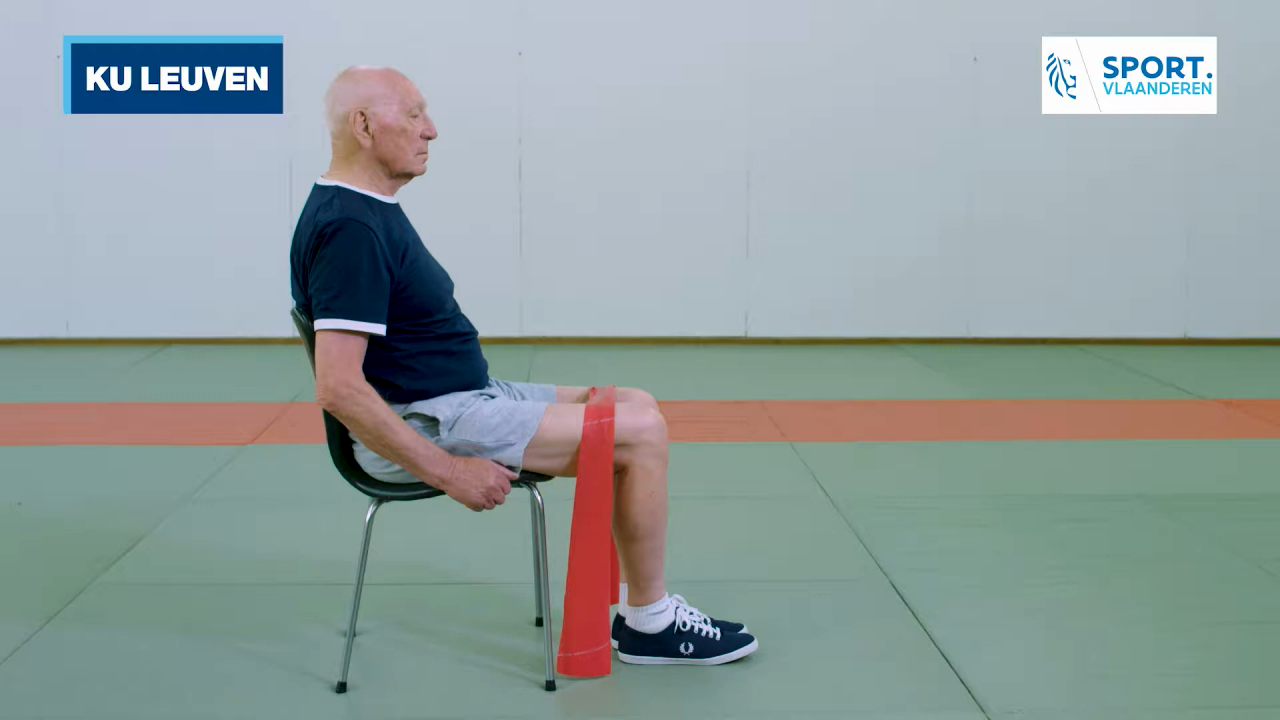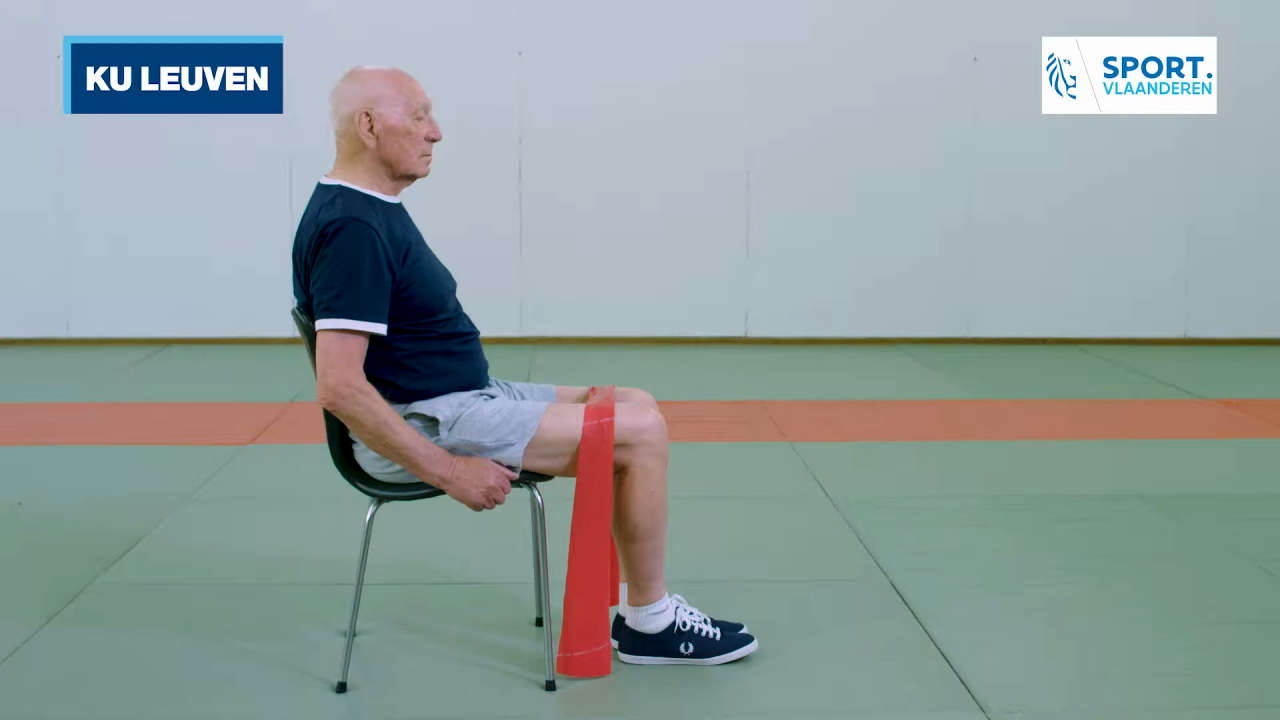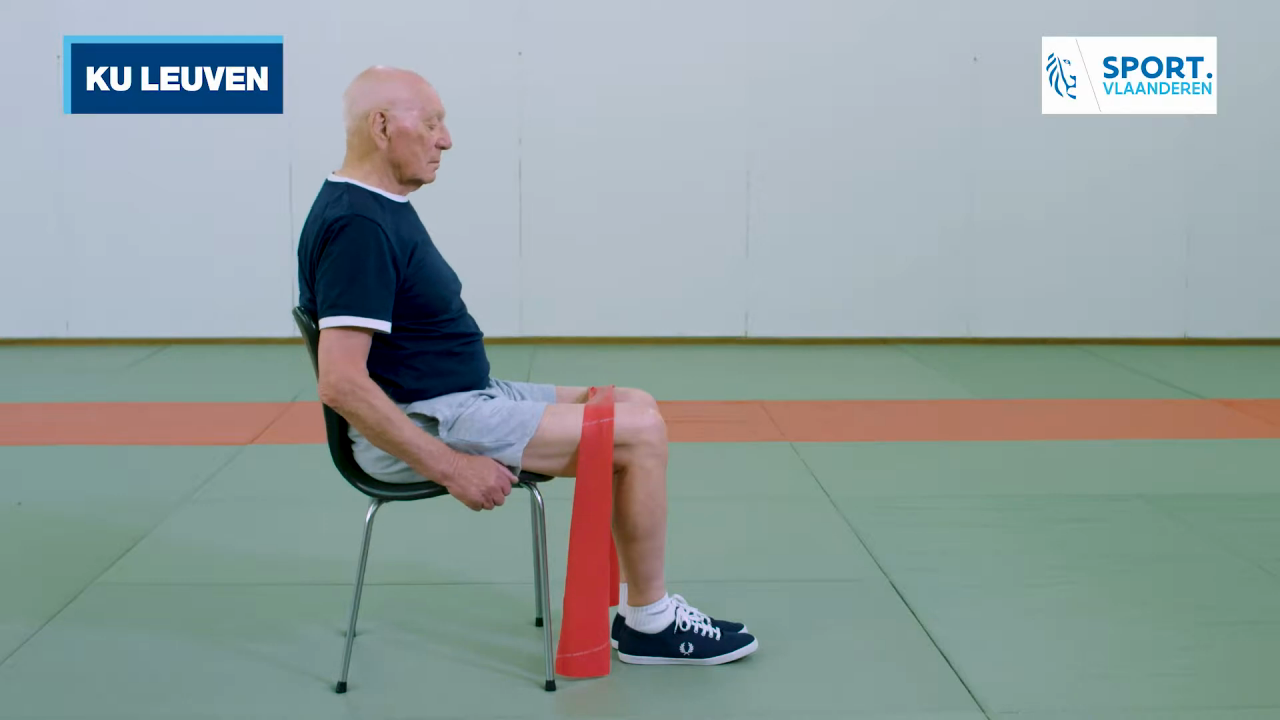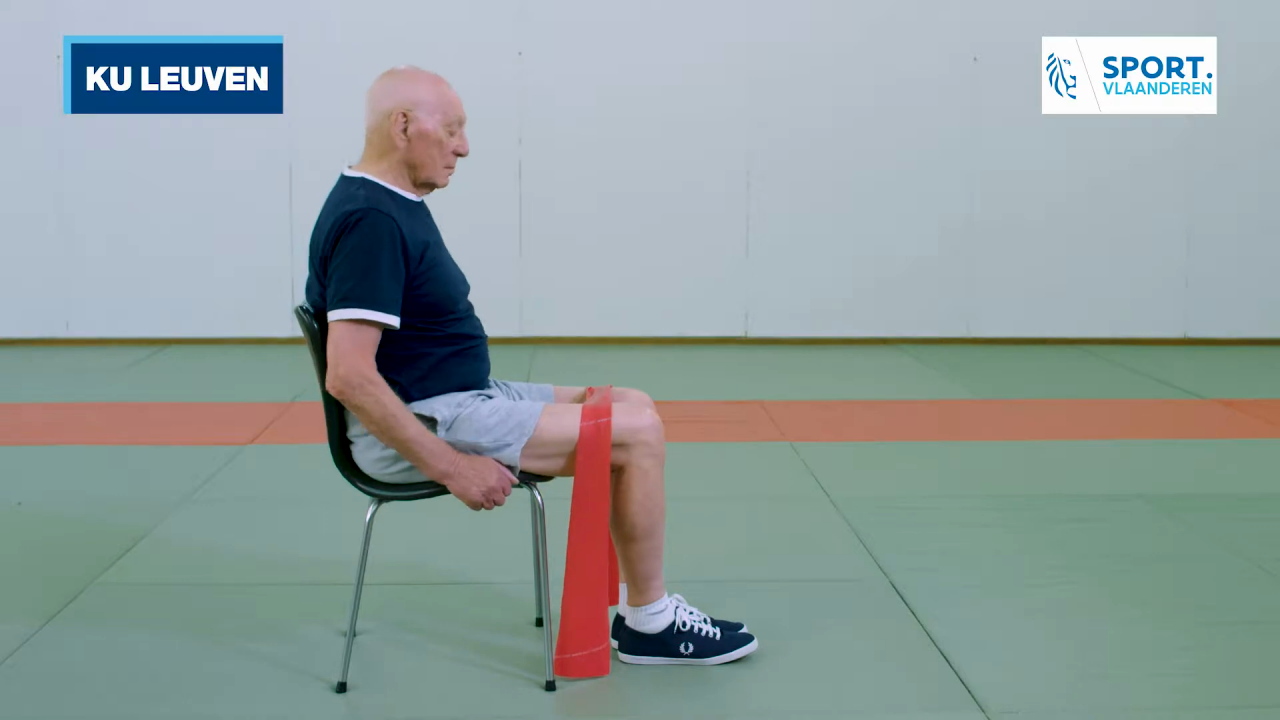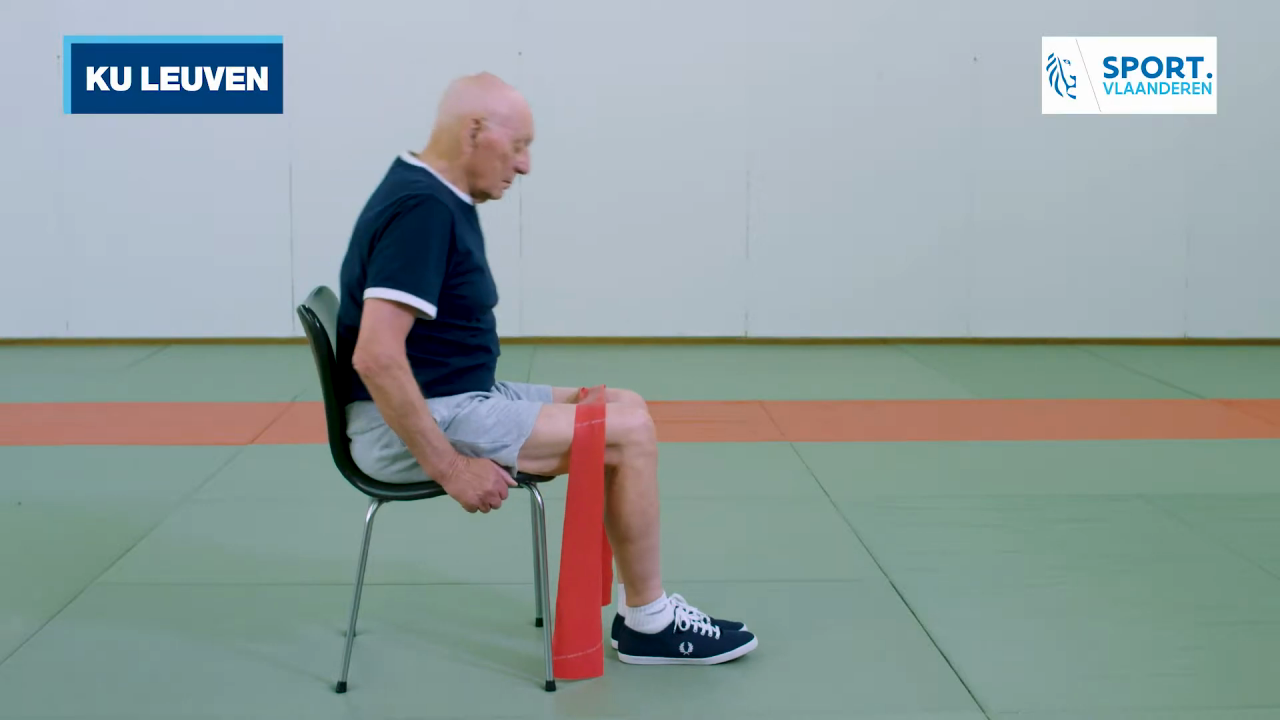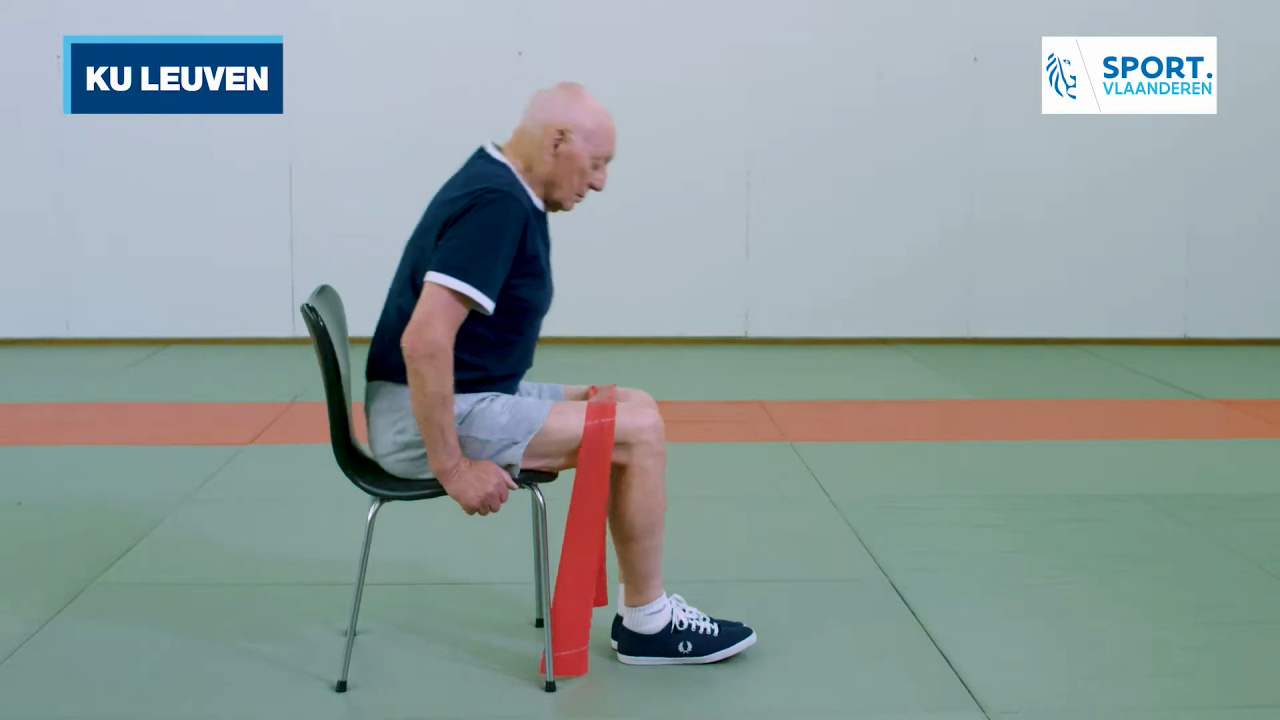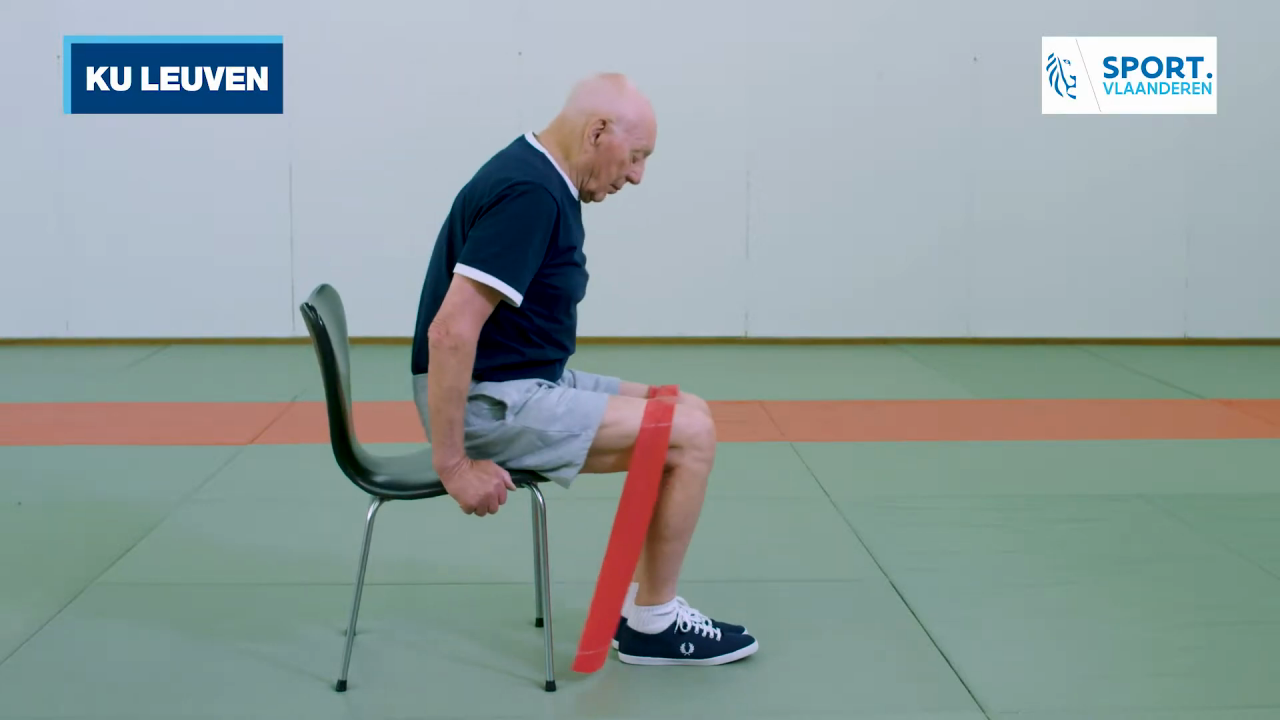
dt=0.3s
person 1, frame 1
left shoulder: (369, 209)
right shoulder: (349, 227)
right elbow: (340, 387)
right wrist: (448, 471)
left hip: (465, 397)
right hip: (426, 426)
left knee: (636, 408)
right knee: (641, 433)
left ankle: (644, 607)
right ankle: (650, 623)
person 1, frame 2
left shoulder: (372, 208)
right shoulder: (350, 227)
right elbow: (339, 387)
right wrist: (447, 472)
left hip: (466, 399)
right hip: (428, 426)
left knee: (635, 407)
right knee: (641, 433)
left ankle: (642, 607)
right ankle: (651, 623)
person 1, frame 3
left shoulder: (379, 207)
right shoulder: (358, 224)
right elbow: (342, 382)
right wrist: (450, 468)
left hip: (466, 397)
right hip: (426, 425)
left knee: (635, 407)
right knee: (639, 434)
left ankle: (642, 607)
right ankle: (650, 623)
person 1, frame 4
left shoulder: (393, 203)
right shoulder: (372, 218)
right elbow: (348, 376)
right wrist: (449, 466)
left hip: (459, 400)
right hip: (425, 424)
left knee: (632, 408)
right knee: (636, 434)
left ankle: (642, 607)
right ankle: (651, 623)
person 1, frame 5
left shoulder: (434, 197)
right shoulder: (423, 208)
right elbow: (377, 356)
right wrist: (449, 467)
left hip: (459, 399)
right hip: (418, 424)
left knee: (625, 408)
right knee: (629, 435)
left ankle: (643, 608)
right ankle: (650, 623)
person 1, frame 6
left shoulder: (502, 188)
right shoulder: (497, 203)
right elbow: (424, 340)
right wrist: (451, 466)
left hip: (476, 396)
right hip: (430, 415)
left knee: (637, 410)
right knee: (638, 433)
left ankle: (641, 609)
right ankle: (648, 623)
person 1, frame 7
left shoulder: (536, 176)
right shoulder: (530, 194)
right elbow: (452, 332)
right wrist: (453, 465)
left hip: (524, 384)
right hip: (489, 403)
left knee: (688, 412)
right knee: (689, 437)
left ankle: (648, 606)
right ankle: (653, 622)
